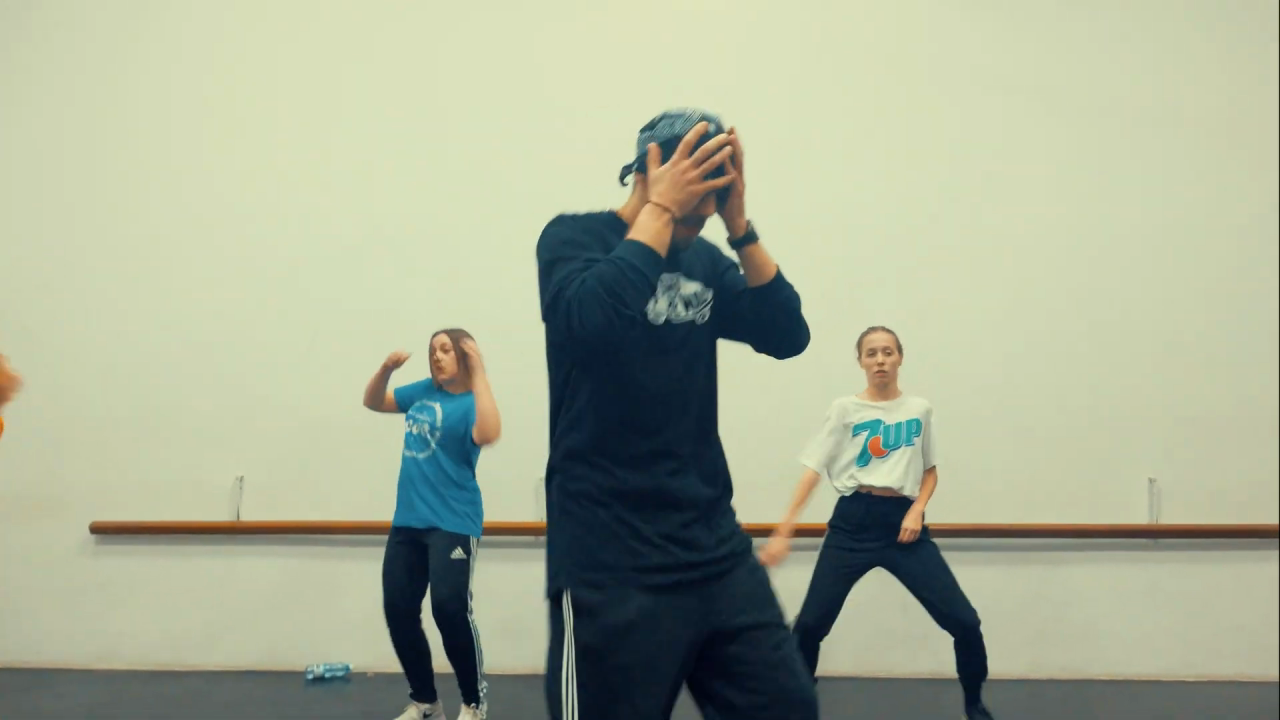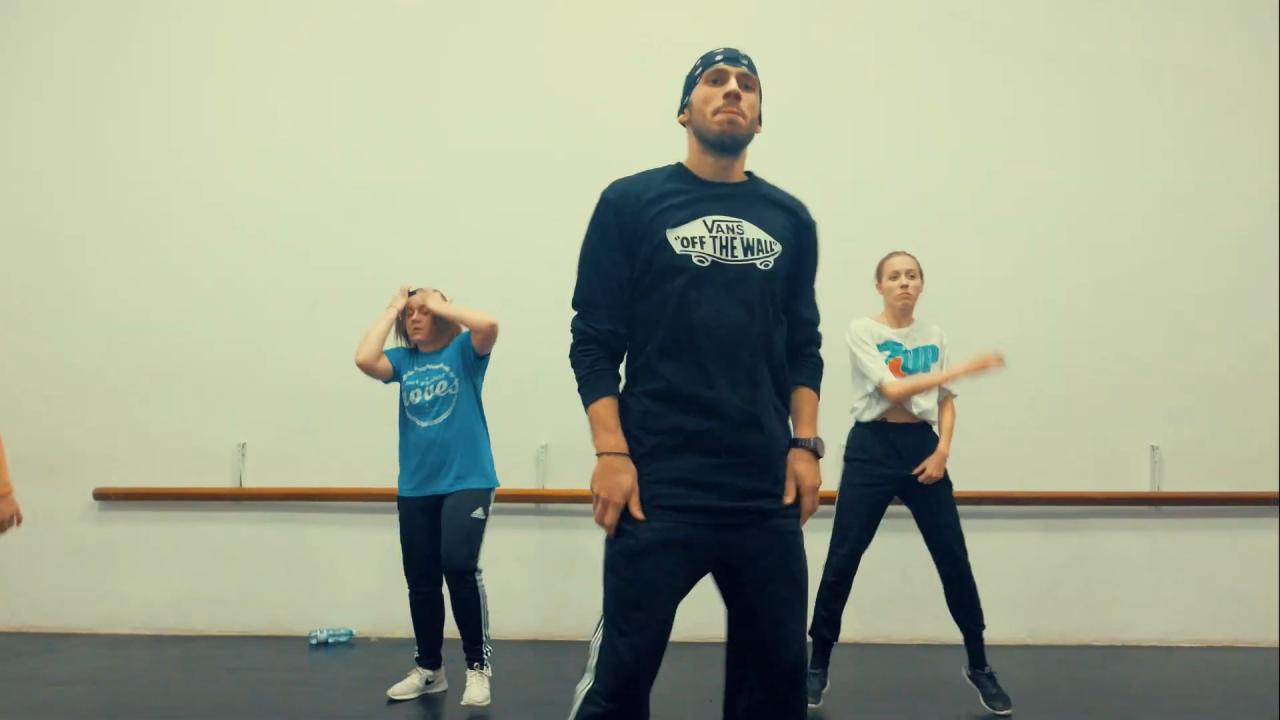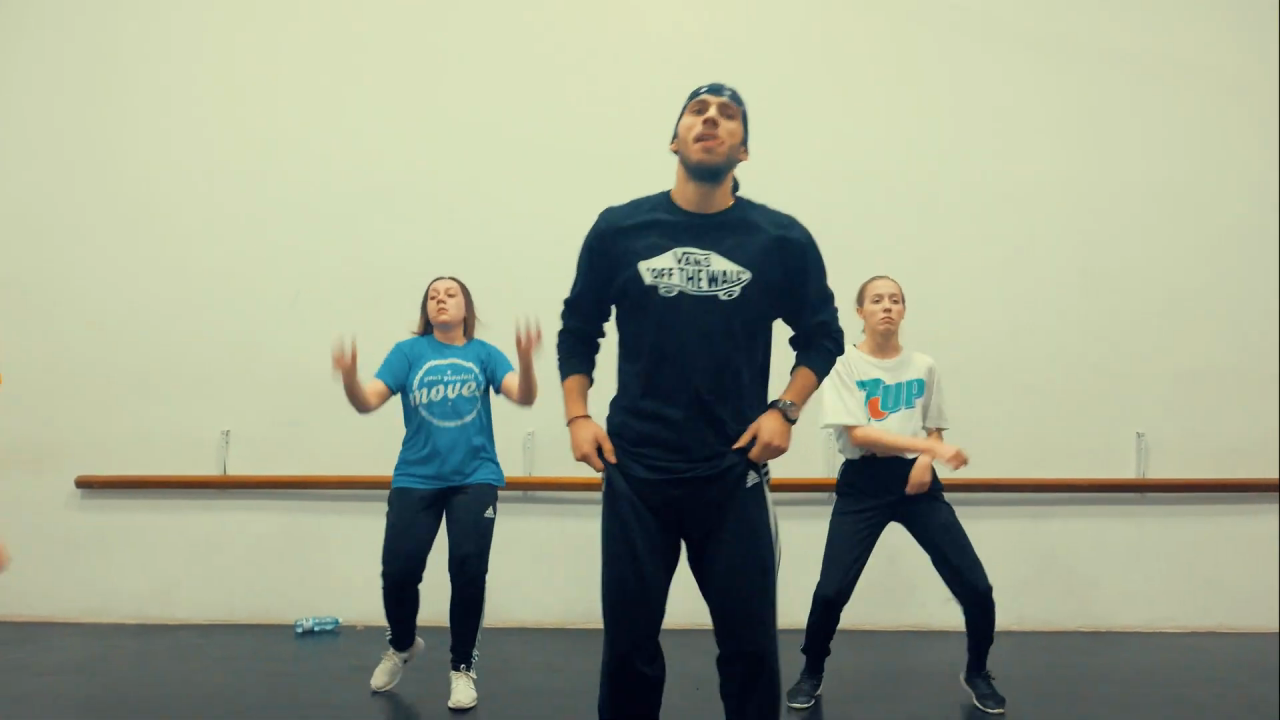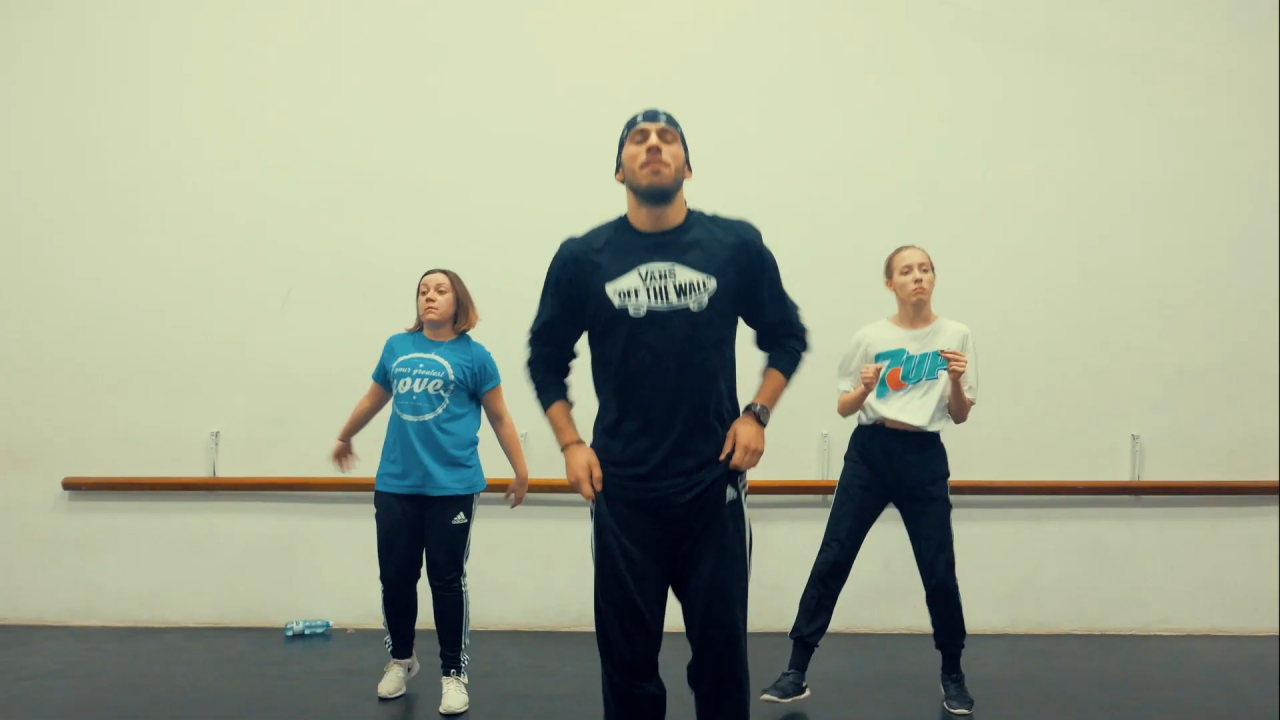
dt=0.4s
person 1, frame 1
left shoulder: (705, 261)
right shoulder: (577, 236)
left elbow: (787, 335)
right elbow: (589, 321)
left wrist: (738, 223)
right wrist: (659, 208)
left hip: (713, 544)
right hip: (611, 558)
person 1, frame 2
left shoulder: (789, 217)
right shoulder: (631, 202)
right elbow: (593, 338)
left wrist: (804, 444)
right wrist: (610, 451)
left hip: (764, 491)
right hip: (661, 488)
person 1, frame 3
left shoulder: (782, 239)
right shoulder: (618, 229)
left elbow: (822, 334)
right elbow: (578, 329)
left wrist: (786, 409)
right wrist: (578, 415)
left hip: (733, 475)
right hip: (637, 474)
left knee: (751, 647)
right knee: (629, 646)
person 1, frame 4
left shoulder: (738, 245)
right shoulder: (581, 258)
left elbow: (788, 337)
right elbow: (546, 358)
left wrist: (757, 415)
right wrist: (569, 443)
left hip: (712, 482)
right hip: (623, 491)
left knee: (720, 649)
right knee: (627, 658)
person 2, frame 1
left shoulder: (920, 408)
right shoulder: (845, 410)
left elbow: (929, 471)
right elbow: (813, 468)
left wrist: (918, 511)
right wrist: (783, 532)
left hip: (902, 520)
right hip: (853, 522)
left knee: (963, 619)
right knee: (812, 621)
person 2, frame 2
left shoulder: (933, 335)
right shoulder: (862, 330)
left elbow: (946, 400)
right elbow: (893, 389)
left wrist: (942, 450)
right wrist: (964, 368)
left hip: (921, 450)
right hip: (872, 450)
left knee: (954, 563)
right knee: (842, 560)
left ankle: (979, 668)
right ankle: (817, 666)
person 2, frame 3
left shoulder: (923, 366)
right shoulder: (842, 362)
left elbow: (935, 431)
right elbow: (854, 431)
left wrist: (927, 460)
right wrist: (932, 448)
left hip: (914, 481)
right hip: (862, 483)
left knee: (975, 586)
right knee: (832, 590)
left ankle: (977, 672)
right ankle: (812, 673)
person 2, frame 4
left shoulder: (957, 335)
right shoulder: (870, 336)
left elbow: (960, 415)
right elbow: (843, 408)
left wrist: (958, 385)
right wrist: (861, 390)
left hip: (924, 459)
right hip: (870, 453)
left knee: (939, 574)
right knee: (832, 561)
left ankle: (952, 675)
right ankle: (796, 671)
person 3, frame 1
left shoulder: (472, 404)
right shoulder: (423, 391)
left elbow: (488, 436)
right elbow: (376, 401)
left wrist: (479, 374)
right wrist: (387, 367)
left hip: (453, 524)
right hip: (408, 523)
left knee: (450, 610)
right knee: (398, 612)
person 3, frame 2
left shoulder: (465, 351)
right shoulder: (404, 360)
left elbow: (488, 323)
right elbow: (365, 361)
left wrist: (437, 304)
right wrist: (392, 311)
left hip: (468, 483)
right hip: (416, 488)
left knee: (460, 567)
right knee: (421, 579)
left ankle: (479, 667)
right ankle: (429, 669)
person 3, frame 3
left shoulder: (484, 353)
right shoulder: (408, 351)
left elbow: (524, 397)
right elbow: (367, 402)
left wrist: (527, 363)
right wrist: (348, 378)
left hip: (474, 479)
right hip: (415, 480)
left knee: (469, 572)
right knee: (399, 573)
left ankle: (463, 669)
right ankle: (401, 646)
person 3, frame 4
left shoulder: (473, 355)
right shoulder: (397, 346)
left elbow: (500, 418)
right elbow: (375, 399)
left wrist: (520, 473)
right wrist: (344, 438)
left hip: (452, 483)
right hip: (396, 481)
left knee: (446, 578)
right knee: (395, 577)
left ankle: (454, 674)
right ankle: (401, 659)
